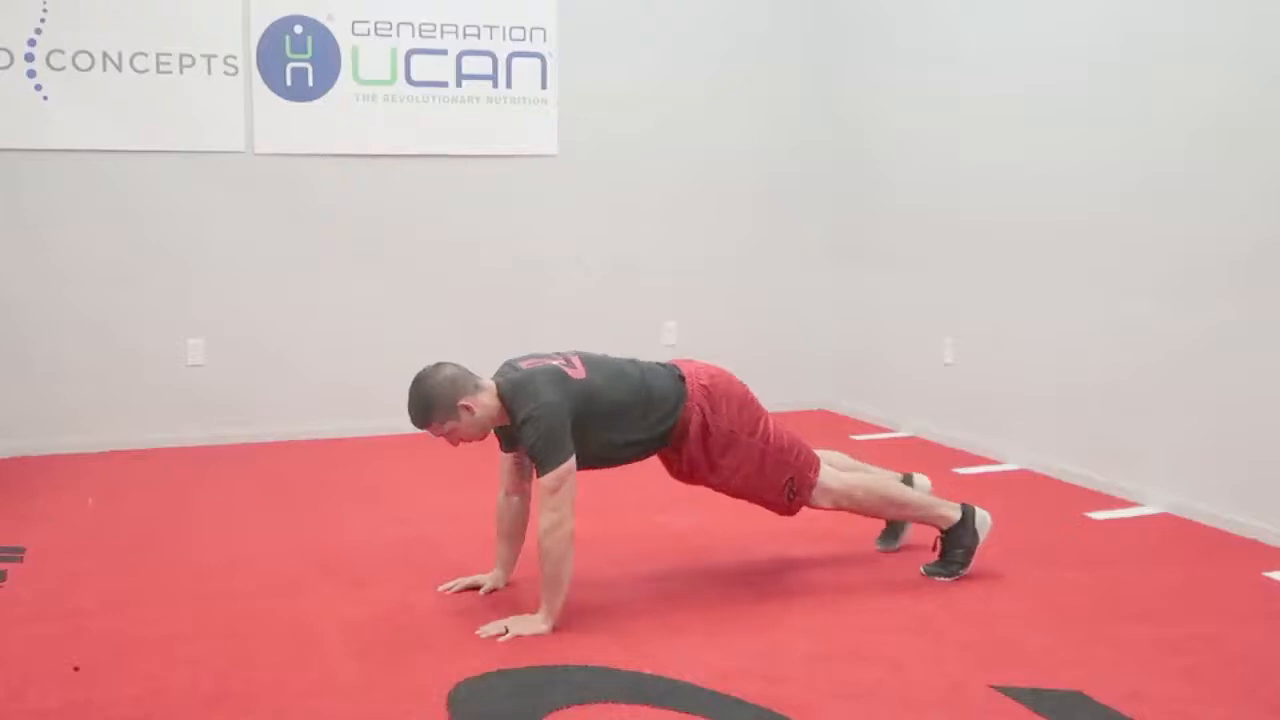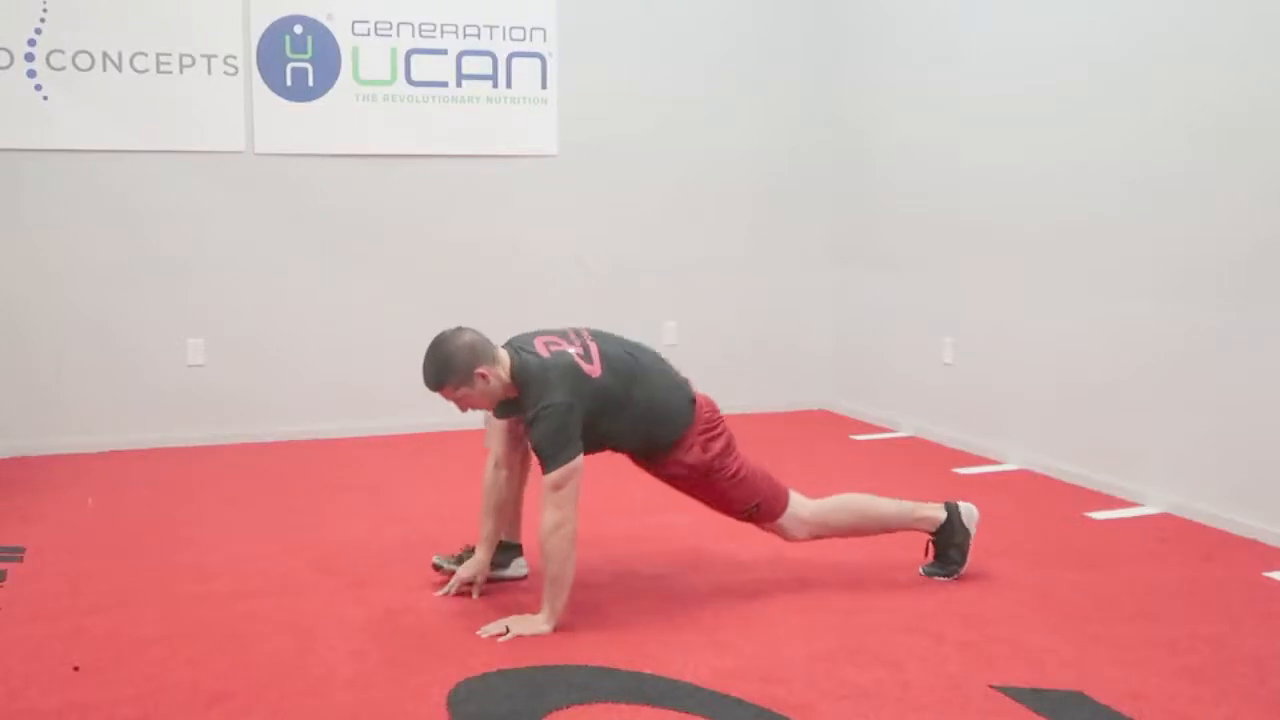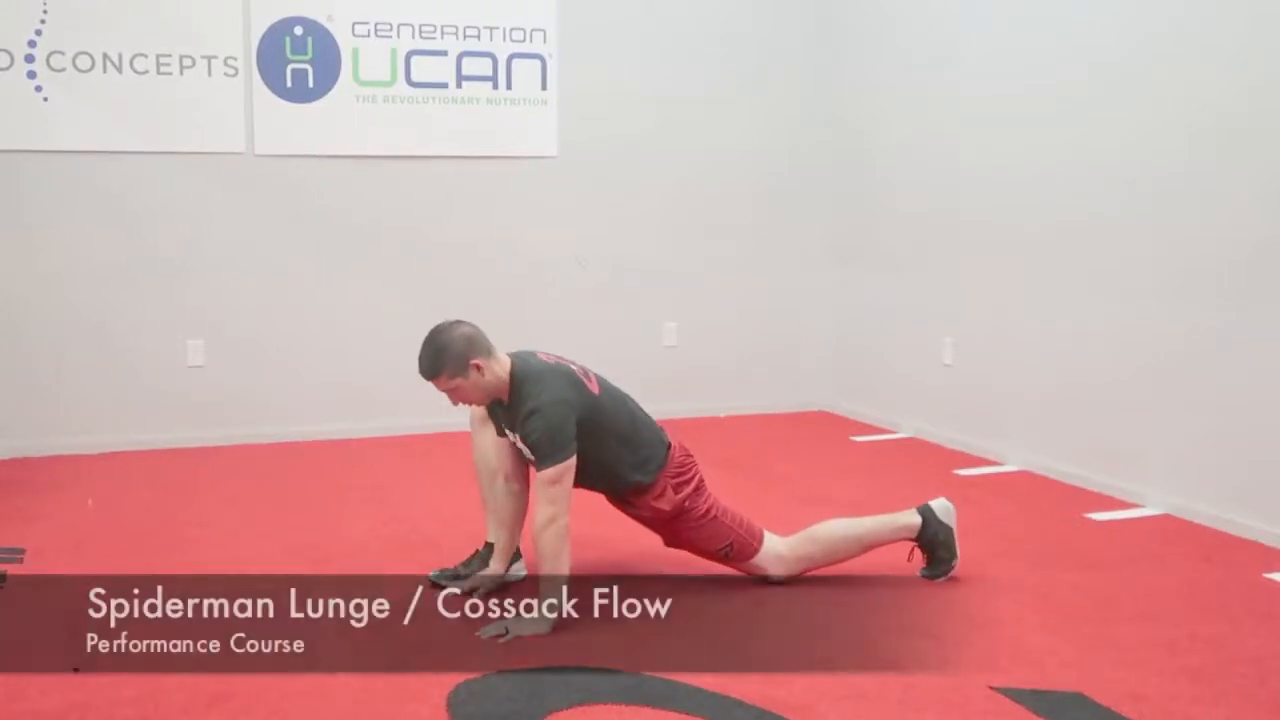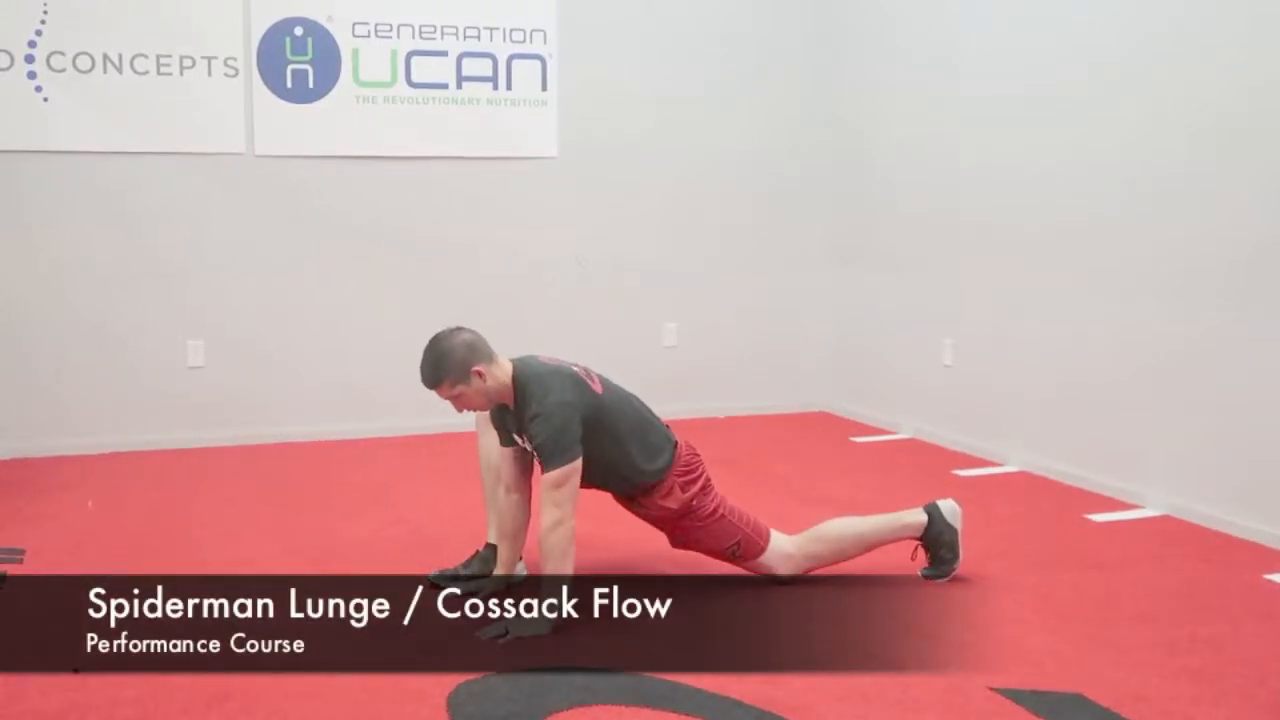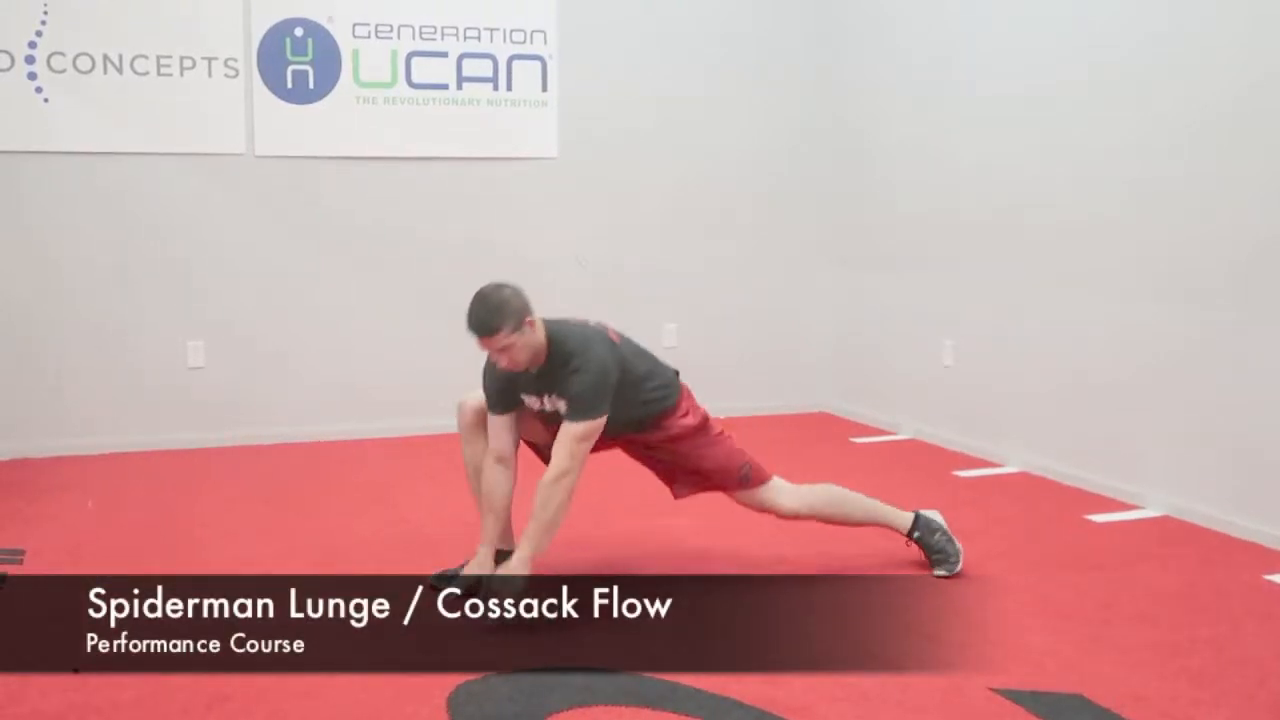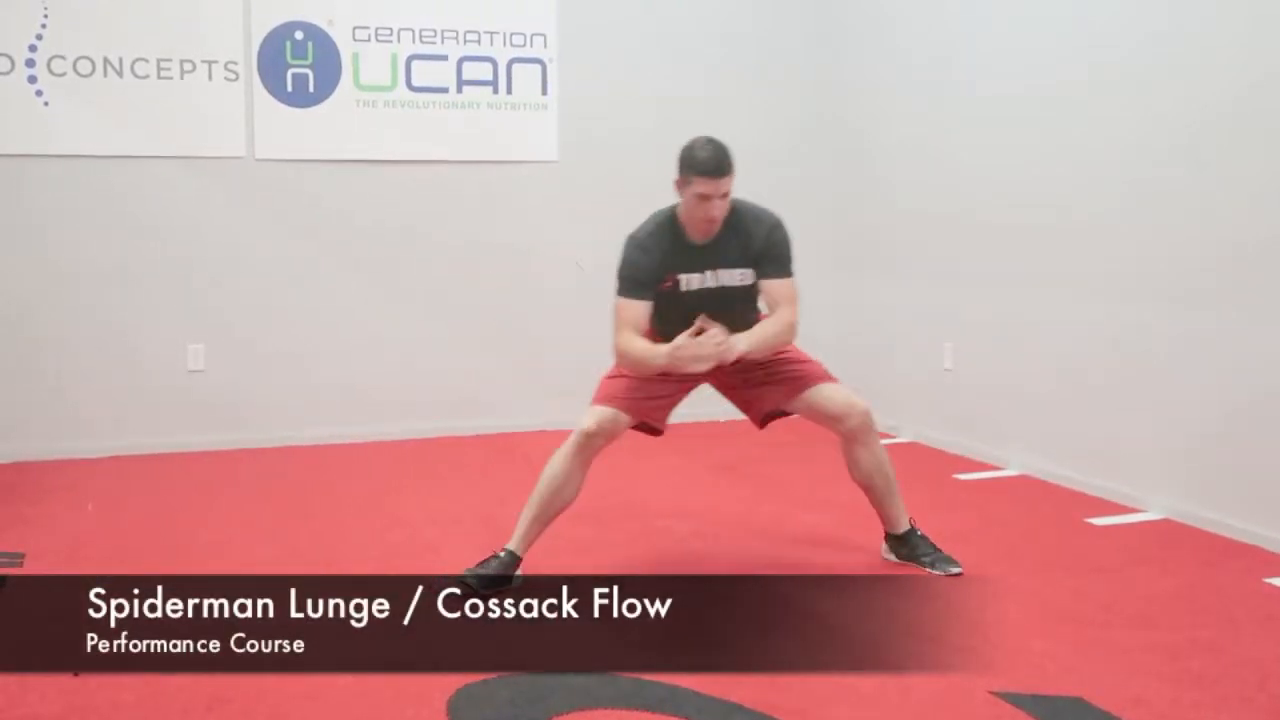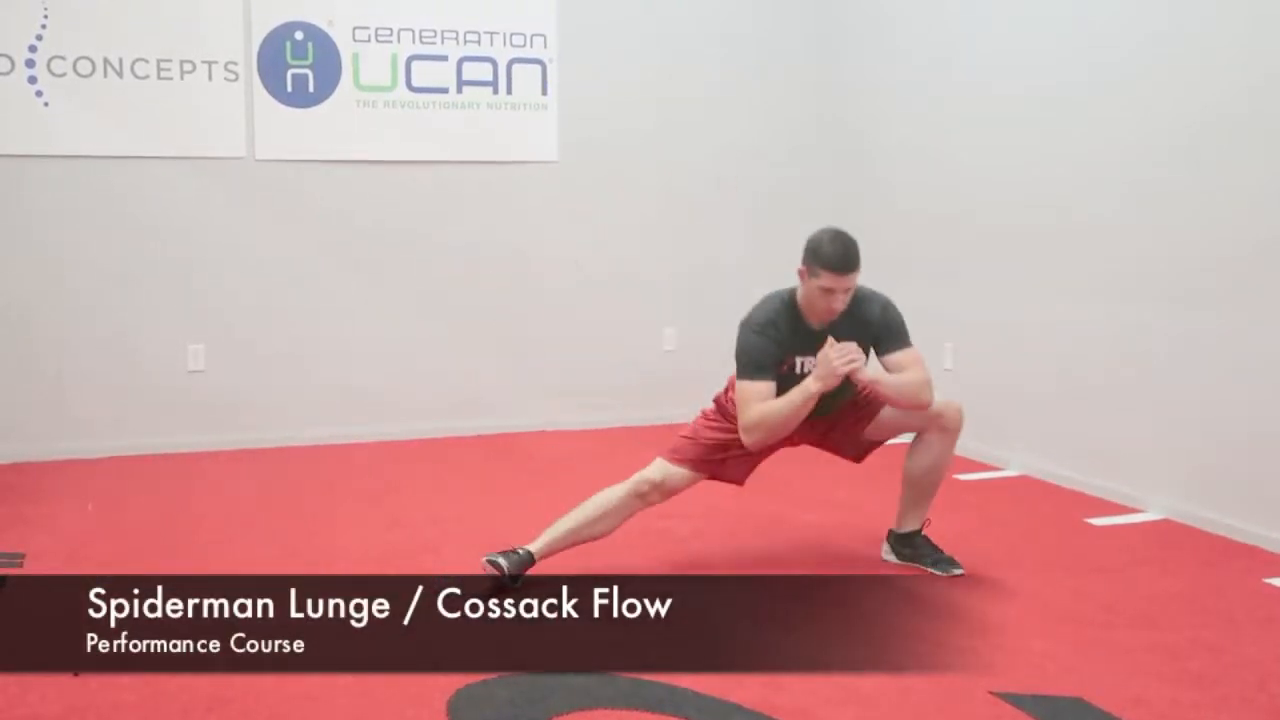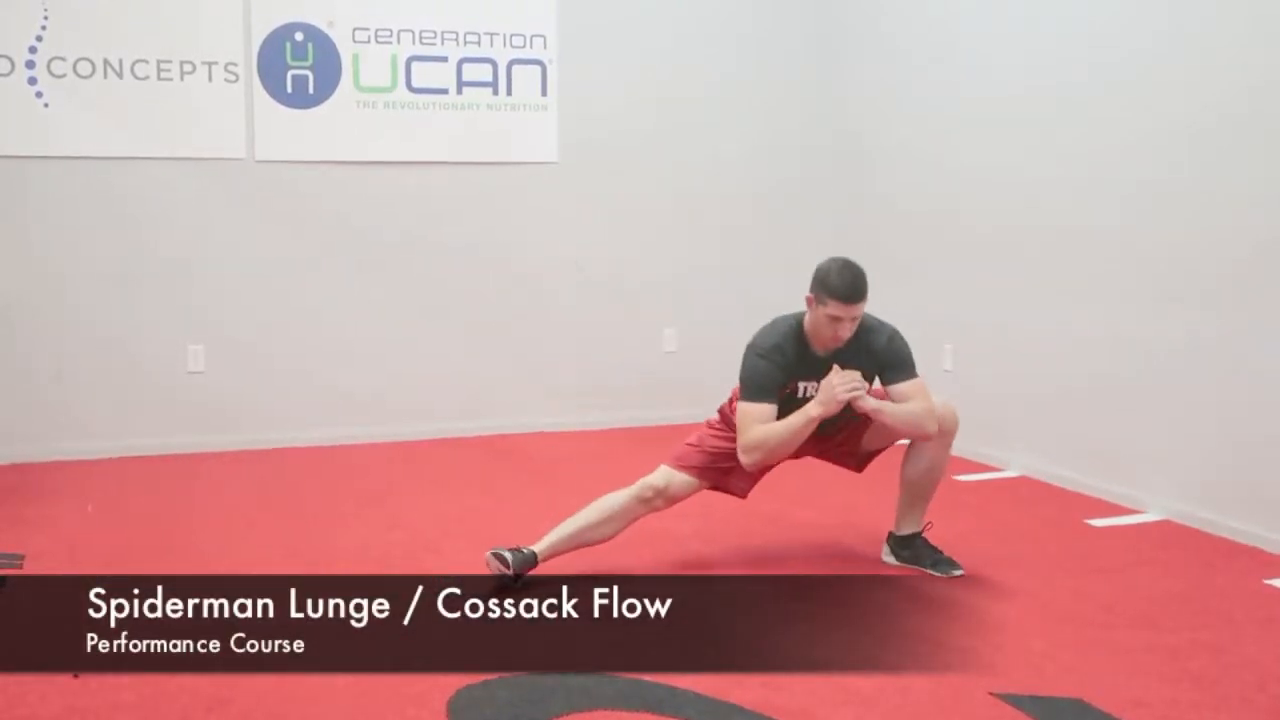
dt=0.5s
person 1, frame 1
left shoulder: (538, 411)
right shoulder: (507, 394)
left elbow: (556, 521)
right elbow: (513, 491)
left wrist: (545, 617)
right wrist: (500, 572)
left hip: (704, 410)
right hip: (684, 406)
left knee: (824, 487)
right knee: (804, 467)
left ankle: (958, 520)
right ankle: (906, 485)
person 1, frame 2
left shoulder: (551, 399)
right shoulder: (512, 362)
left elbow: (559, 515)
right elbow: (503, 462)
left wrist: (547, 617)
right wrist: (481, 556)
left hip: (683, 437)
right hip: (648, 400)
left knee: (799, 523)
right knee: (507, 432)
left ankle: (943, 518)
right ankle: (506, 551)
person 1, frame 3
left shoulder: (545, 405)
right shoulder: (502, 384)
left elbow: (553, 518)
right elbow: (512, 480)
left wrist: (545, 616)
right wrist: (498, 565)
left hip: (659, 486)
right hip: (621, 467)
left knee: (781, 561)
right knee: (484, 430)
left ankle: (924, 521)
right ankle: (495, 557)
person 1, frame 4
left shoulder: (549, 406)
right shoulder: (508, 390)
left elbow: (557, 520)
right elbow: (512, 488)
right wrist: (500, 576)
left hip: (665, 484)
right hip: (629, 467)
left knee: (787, 558)
right knee: (488, 438)
left ankle: (928, 520)
right ankle: (491, 556)
person 1, frame 5
left shoulder: (587, 358)
right shoulder: (500, 365)
left elbow: (565, 470)
right elbow: (499, 459)
left wrist: (523, 562)
right wrist: (488, 549)
left hip: (662, 420)
right hip: (580, 417)
left knee: (780, 501)
right knee: (473, 413)
left ankle: (915, 525)
right ankle: (496, 560)
person 1, frame 6
left shoulder: (762, 230)
right shoulder: (645, 244)
left elbow: (784, 321)
right elbow: (627, 343)
left wrist: (738, 344)
right wrist: (672, 357)
left hip: (749, 344)
right hip: (664, 349)
left knee: (854, 415)
right knee: (589, 433)
left ankle: (902, 536)
right ankle: (512, 557)
person 1, frame 7
left shoulder: (876, 312)
right shoulder: (764, 325)
left elbow: (921, 391)
right elbow: (753, 432)
left wrist: (867, 374)
right wrist: (815, 383)
left hip: (836, 407)
right hip: (757, 412)
left knee: (945, 416)
right knee: (650, 484)
left ankle: (905, 537)
right ankle: (528, 554)
person 1, frame 8
left shoulder: (881, 341)
right shoulder: (770, 348)
left elbow: (925, 421)
right elbow: (751, 452)
left wrist: (870, 403)
right wrist: (818, 407)
left hip: (839, 422)
right hip: (759, 426)
left knee: (943, 421)
right knee: (655, 490)
left ankle: (905, 540)
right ankle: (530, 555)
